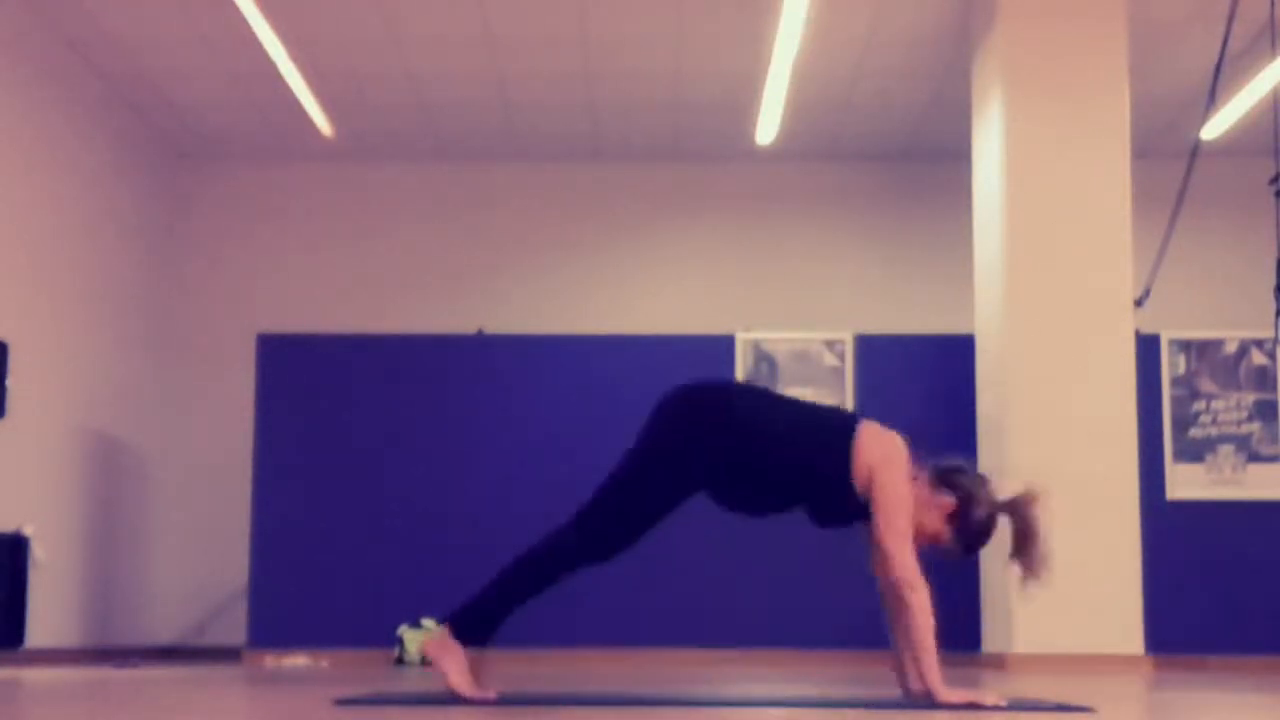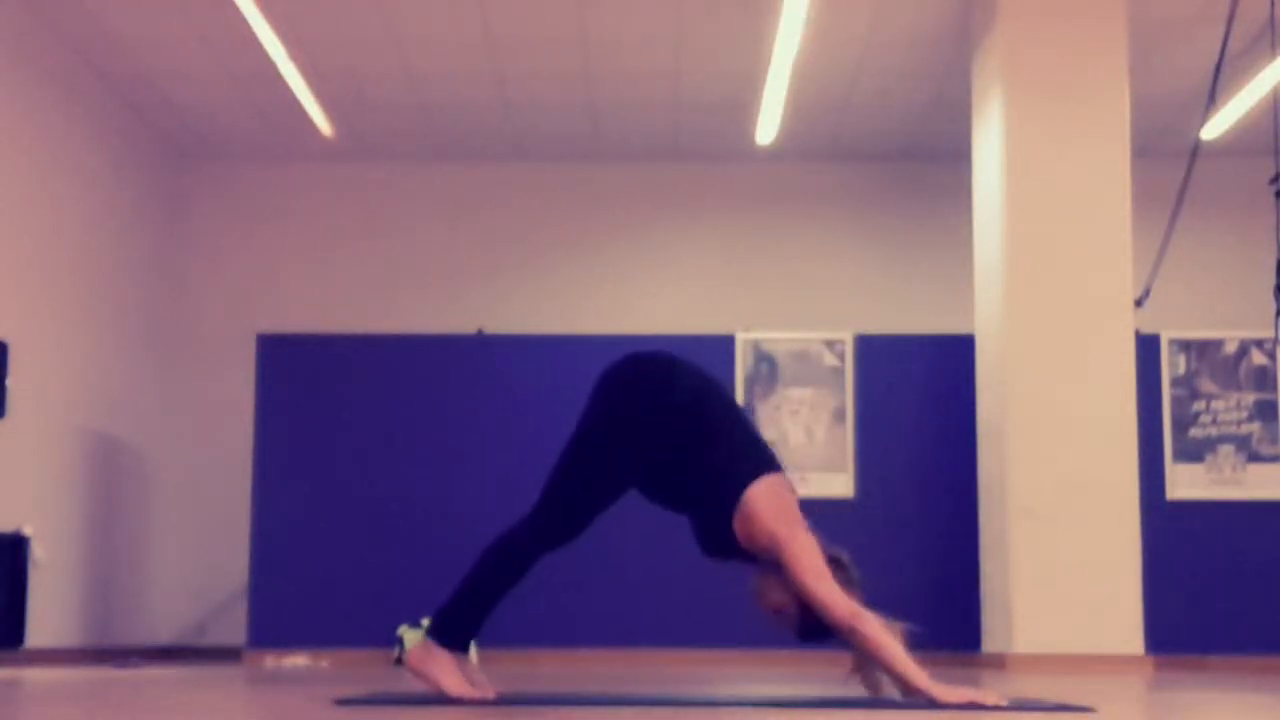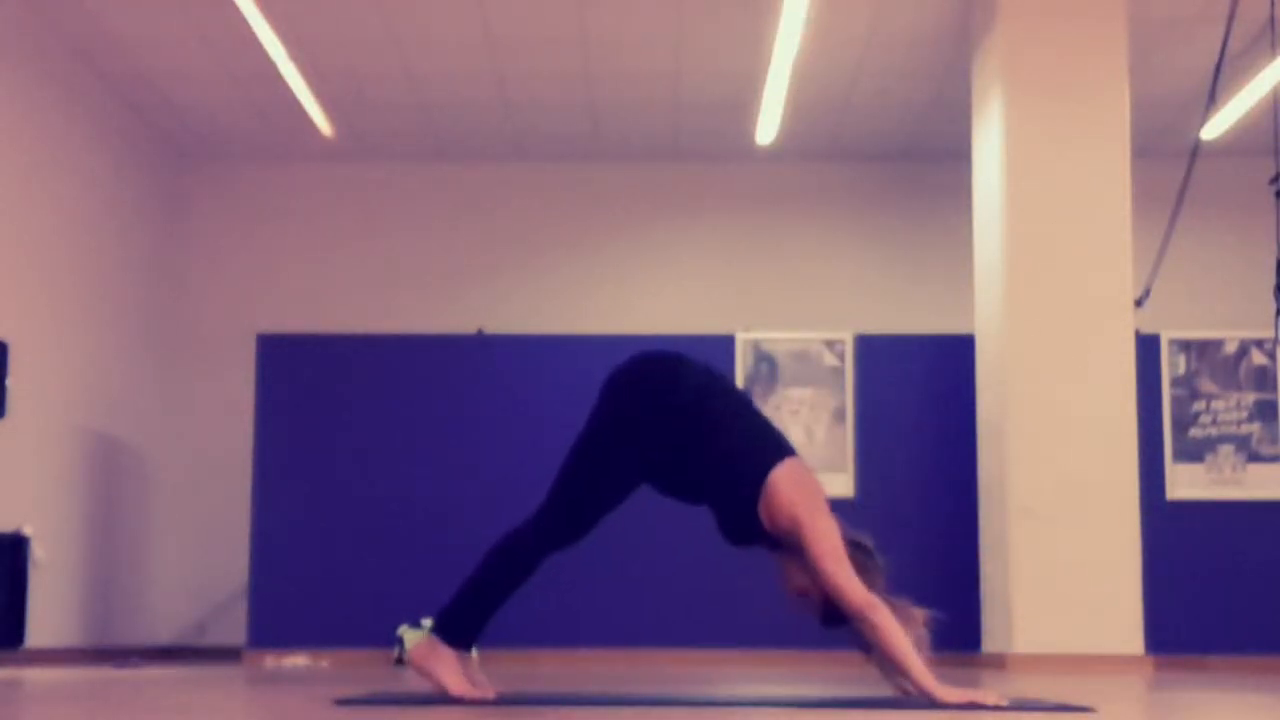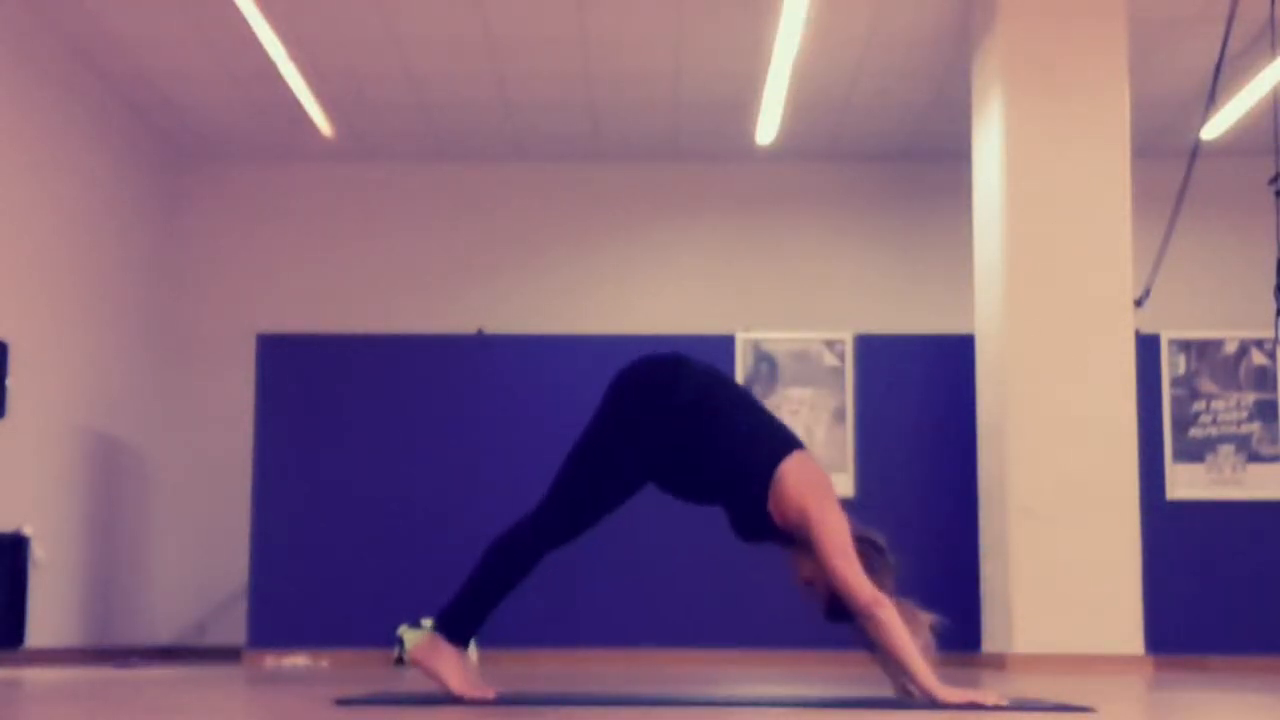
dt=0.2s
person 1, frame 1
left shoulder: (891, 471)
right shoulder: (891, 472)
left elbow: (893, 582)
right elbow: (906, 583)
left wrist: (910, 671)
right wrist: (936, 685)
left hip: (710, 429)
right hip: (702, 433)
left knee: (590, 542)
right knee: (588, 539)
left ankle: (457, 633)
right ankle: (450, 637)
person 1, frame 2
left shoulder: (786, 535)
right shoulder: (779, 535)
left elbow: (853, 618)
right elbow: (853, 617)
left wrist: (920, 681)
right wrist: (932, 688)
left hip: (660, 407)
right hip: (645, 402)
left knee: (553, 528)
right knee: (549, 525)
left ankle: (451, 648)
right ankle: (438, 646)
person 1, frame 3
left shoulder: (810, 525)
right shoulder: (803, 518)
left elbow: (867, 608)
right elbow: (867, 607)
left wrist: (922, 681)
right wrist: (936, 688)
left hip: (666, 407)
right hip: (652, 401)
left knee: (559, 526)
right knee: (555, 524)
left ankle: (453, 647)
right ankle: (440, 643)
person 1, frame 4
left shoulder: (822, 516)
right shoulder: (817, 513)
left elbow: (871, 608)
right elbow: (871, 603)
left wrist: (916, 682)
right wrist: (936, 688)
left hip: (670, 408)
right hip: (655, 402)
left knee: (562, 523)
right knee: (555, 521)
left ankle: (450, 643)
right ankle: (443, 641)
